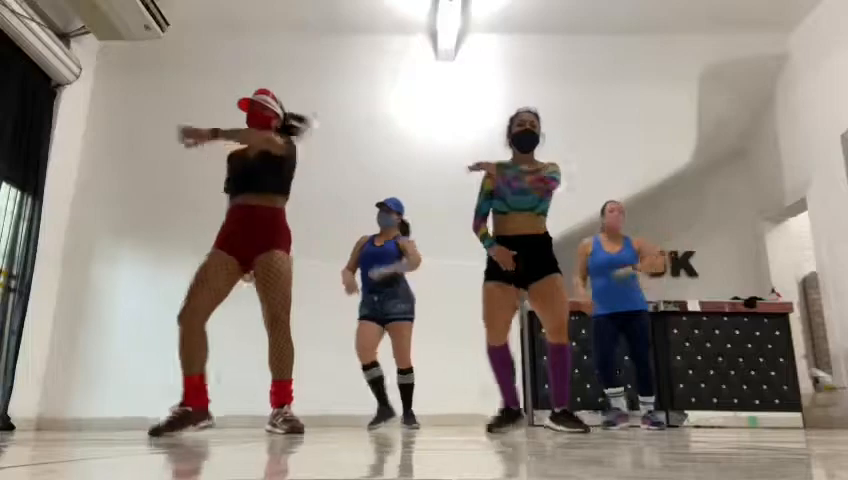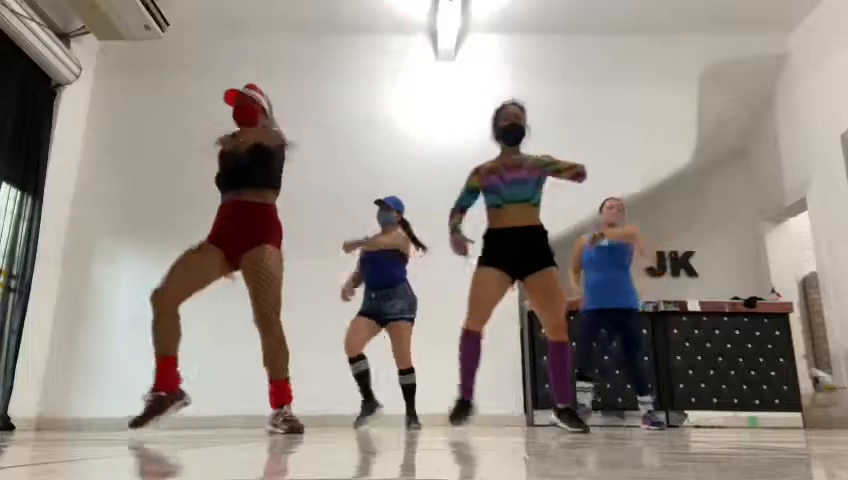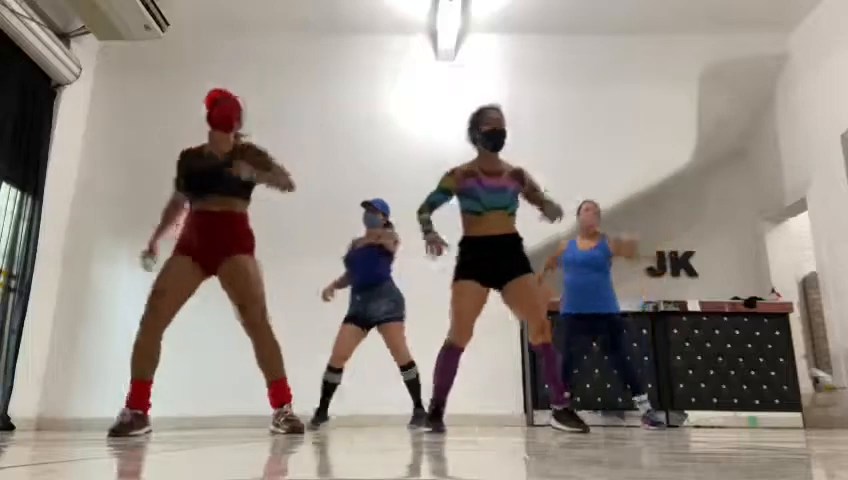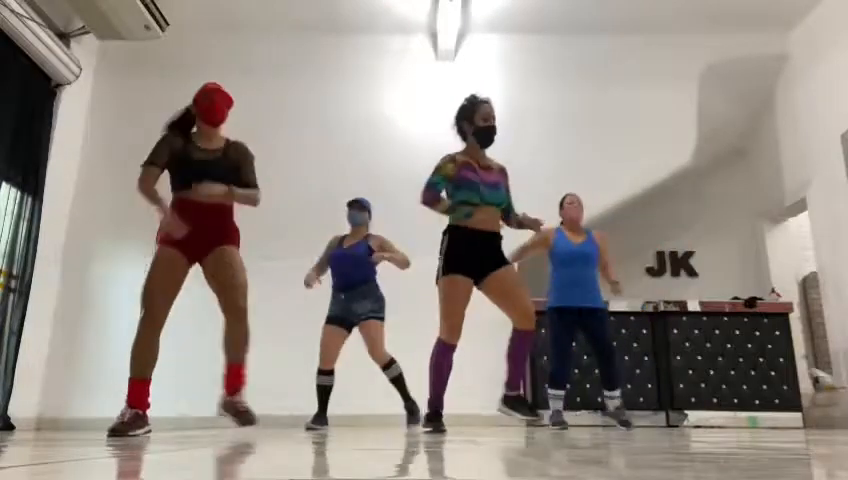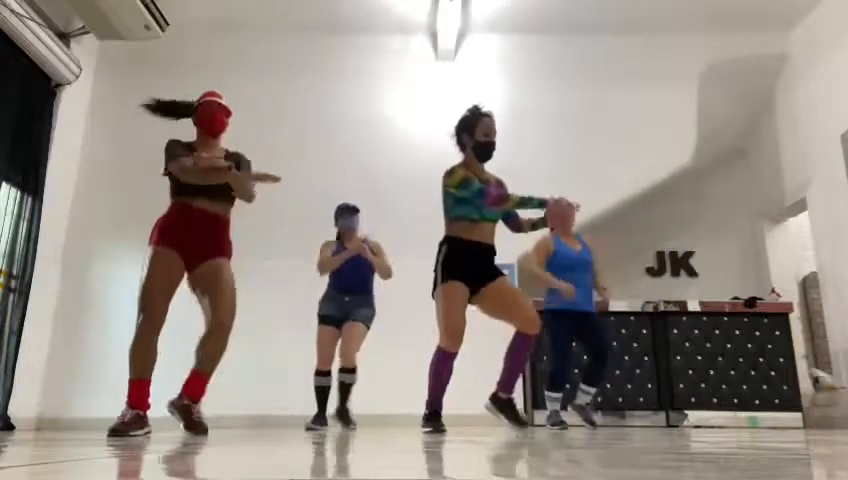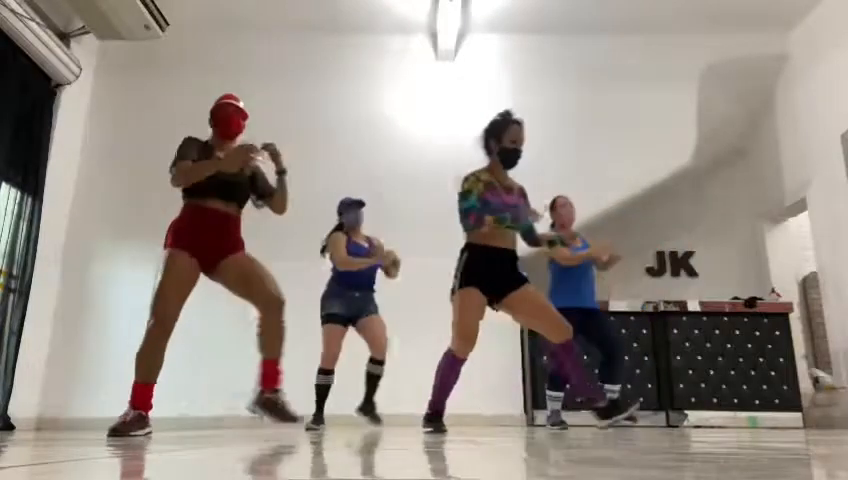
dt=0.2s
person 1, frame 1
left shoulder: (284, 146)
right shoulder: (236, 158)
left elbow: (268, 141)
left wrist: (212, 133)
left hip: (271, 236)
right hip: (231, 237)
left knee: (278, 322)
right knee: (190, 315)
left ankle: (282, 409)
right ankle: (194, 405)
person 1, frame 2
left shoulder: (270, 144)
right shoulder: (226, 154)
left elbow: (274, 134)
left wrist: (238, 136)
left hip: (261, 232)
right hip: (222, 233)
left knee: (268, 319)
right knee: (163, 295)
left ankle: (281, 408)
right ankle: (167, 389)
person 1, frame 3
left shoulder: (249, 153)
right shoulder: (189, 157)
left elbow: (287, 184)
left wrist: (254, 173)
right wrist: (157, 236)
left hip: (234, 241)
right hip: (193, 242)
left knee: (257, 322)
right knee: (152, 319)
left ankle: (282, 408)
right ankle: (136, 412)
person 1, frame 4
left shoulder: (238, 152)
right shoulder: (173, 142)
left elbow: (254, 197)
right elbow: (145, 181)
left wrist: (225, 191)
right wrist: (164, 209)
left hip: (219, 234)
right hip: (176, 233)
left knee: (237, 309)
right knee: (151, 315)
left ankle: (234, 394)
right ankle: (136, 409)
person 1, frame 5
left shoulder: (238, 161)
right shoulder: (177, 148)
left elbow: (247, 194)
right elbow: (184, 172)
left wrist: (229, 173)
right wrist: (227, 175)
left hip: (214, 243)
right hip: (174, 234)
left knee: (222, 321)
right knee: (150, 317)
left ankle: (188, 400)
right ankle: (136, 409)
person 1, frame 6
left shoulder: (250, 167)
right shoulder: (193, 147)
left elbow: (279, 207)
right elbow: (178, 178)
left wrist: (281, 170)
right wrist: (226, 163)
left hip: (229, 245)
right hip: (188, 237)
left knee: (274, 300)
right knee: (161, 320)
left ankle: (269, 392)
right ankle: (138, 410)
person 2, frame 1
left shoulder: (547, 170)
right shoulder: (492, 175)
left elbow: (545, 185)
right elbow: (478, 220)
left wrist: (503, 169)
right wrist: (491, 247)
left hip: (539, 252)
right hip: (503, 254)
left knee: (559, 327)
right knee: (496, 336)
left ankle: (560, 410)
right ankle: (510, 408)
person 2, frame 2
left shoulder: (539, 164)
right shoulder: (482, 171)
left elbow: (579, 173)
right elbow: (459, 209)
left wrist: (558, 167)
right wrist: (456, 233)
left hip: (534, 245)
right hip: (497, 246)
left knee: (557, 323)
right knee: (474, 319)
left ankle: (564, 407)
right ankle: (465, 398)
person 2, frame 3
left shoulder: (516, 174)
right shoulder: (460, 175)
left elbow: (544, 203)
right elbow: (425, 209)
left wrist: (549, 207)
right wrist: (430, 233)
left hip: (511, 253)
right hip: (474, 255)
left knee: (541, 327)
right knee: (459, 334)
left ankle: (561, 407)
right ankle: (435, 410)
person 2, frame 4
left shoulder: (499, 171)
right shoulder: (452, 163)
left elbow: (508, 215)
right elbow: (429, 196)
left wrist: (526, 221)
right wrist: (467, 214)
left hip: (492, 250)
right hip: (460, 248)
left knee: (526, 315)
right knee: (451, 330)
left ankle: (513, 394)
right ankle: (434, 411)
person 2, frame 5
left shoulder: (496, 182)
right shoulder: (456, 175)
left elbow: (516, 224)
right elbow: (492, 202)
left wrist: (546, 220)
right wrist: (543, 202)
left hip: (485, 264)
right hip: (455, 259)
left knee: (531, 322)
right knee: (452, 339)
left ankle: (503, 396)
right ankle: (433, 412)
person 2, frame 6
left shoulder: (519, 190)
right shoulder: (474, 181)
left elbow: (531, 237)
right elbow: (470, 223)
right wrist: (511, 217)
left hip: (509, 270)
right hip: (477, 265)
left knee: (561, 330)
right knee: (463, 344)
left ankle: (597, 402)
right ankle: (434, 411)
person 3, frame 1
left shoulder: (634, 244)
right shoulder: (588, 245)
left elbow: (659, 262)
right elbow: (579, 276)
left wrist: (634, 269)
right wrist: (582, 293)
left hip: (635, 310)
right hip: (604, 313)
left knee: (642, 360)
right knee: (604, 359)
left ankle: (648, 411)
right ankle: (618, 410)
person 3, frame 2
left shoulder: (628, 234)
right shoulder: (584, 241)
left elbow: (631, 235)
right elbow: (573, 270)
left wrist: (602, 235)
right wrist: (574, 288)
left hip: (625, 308)
right hip: (593, 308)
left knee: (633, 360)
right knee: (582, 352)
left ankle: (647, 411)
right ankle: (583, 405)
person 3, frame 3
left shoulder: (610, 242)
right shoulder: (565, 246)
left elbow: (634, 254)
right elbow: (548, 267)
left wrist: (628, 246)
left hip: (606, 312)
right hip: (572, 313)
left knee: (621, 362)
right knee: (566, 360)
left ankle: (646, 410)
person 3, frame 4
left shoulder: (597, 238)
right shoulder: (550, 235)
left elbow: (605, 268)
right elbow: (525, 249)
left wrist: (613, 282)
right wrist: (509, 262)
left hip: (592, 306)
right hip: (561, 306)
left knee: (607, 355)
right knee: (561, 358)
left ankle: (614, 406)
right ankle: (556, 410)
person 3, frame 5
left shoulder: (585, 244)
right shoulder: (548, 242)
right elbow: (530, 265)
left wrist: (601, 289)
right wrist: (557, 283)
left hip: (586, 311)
right hip: (558, 311)
left knee: (602, 354)
right knee: (561, 360)
left ankle: (581, 402)
right ankle: (553, 411)
person 3, frame 6
left shoulder: (582, 239)
right shoulder: (552, 238)
left elbow: (601, 265)
right elbow: (565, 258)
left wrist: (610, 259)
right wrist: (594, 253)
left hip: (589, 308)
right hip: (563, 308)
left knee: (614, 349)
left ankle: (612, 403)
right ankle: (554, 411)
person 4, frame 1
left shoulder: (403, 242)
right shoulder: (364, 242)
left elbow: (415, 261)
right elbow: (348, 269)
left wrist: (385, 270)
right wrist: (348, 280)
left hip: (397, 300)
right hip: (370, 303)
left knee: (402, 357)
right knee: (365, 353)
left ankle: (407, 412)
right ankle: (384, 407)
person 4, frame 2
left shoulder: (400, 237)
right shoulder: (368, 241)
left elbow: (378, 244)
right elbow: (359, 274)
left wrist: (354, 244)
right wrist: (348, 285)
left hip: (398, 299)
right hip: (371, 302)
left knee: (402, 357)
right knee: (351, 346)
left ankle: (411, 412)
right ankle: (369, 401)
person 4, frame 3
left shoulder: (386, 239)
right shoulder: (357, 247)
left elbow: (388, 235)
right elbow: (350, 275)
left wrist: (362, 241)
right wrist: (332, 286)
left hip: (384, 299)
right hip: (358, 304)
left knee: (400, 354)
right knee: (337, 356)
left ankle: (419, 409)
right ankle: (322, 409)
person 4, frame 4
left shoulder: (375, 240)
right shoulder: (336, 242)
left elbow: (405, 263)
right elbow: (319, 266)
left wrist: (387, 256)
right wrist: (311, 275)
left hip: (367, 300)
right hip: (339, 304)
left knee: (377, 352)
right knee: (325, 357)
left ankle: (409, 403)
right ankle: (321, 414)
person 4, frame 5
left shoulder: (371, 245)
right shoulder: (330, 246)
left elbow: (387, 273)
right elbow: (322, 267)
left wrist: (370, 257)
right wrist: (350, 253)
left hip: (361, 306)
right hip: (332, 304)
left knee: (348, 353)
right knee: (323, 359)
left ankle: (343, 407)
right ankle: (320, 413)
person 4, frame 6
left shoulder: (375, 243)
right shoulder: (337, 238)
left elbow: (391, 273)
right elbow: (341, 263)
left wrist: (394, 263)
right wrist: (374, 260)
left hip: (365, 302)
right hip: (337, 300)
left knee: (380, 346)
right knee: (330, 355)
left ankle: (368, 403)
right ankle: (318, 413)
